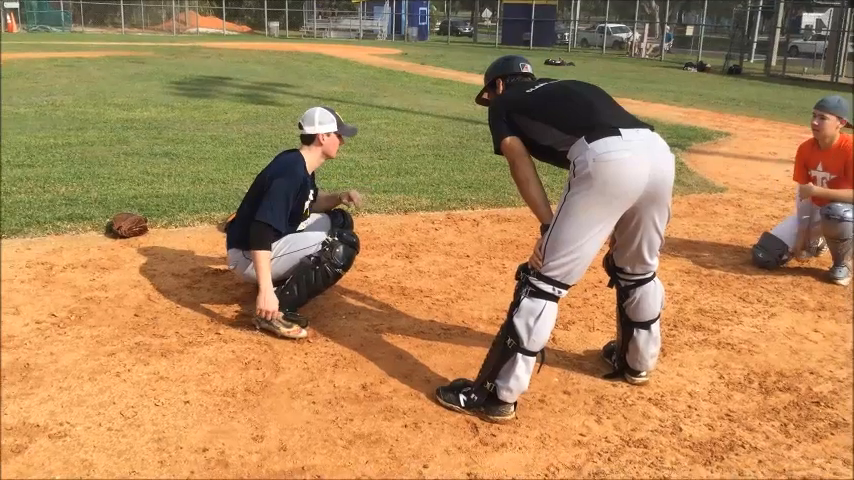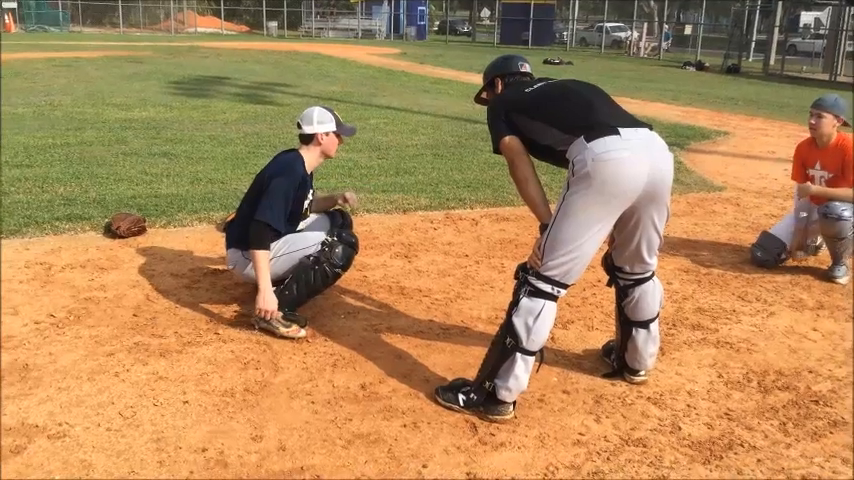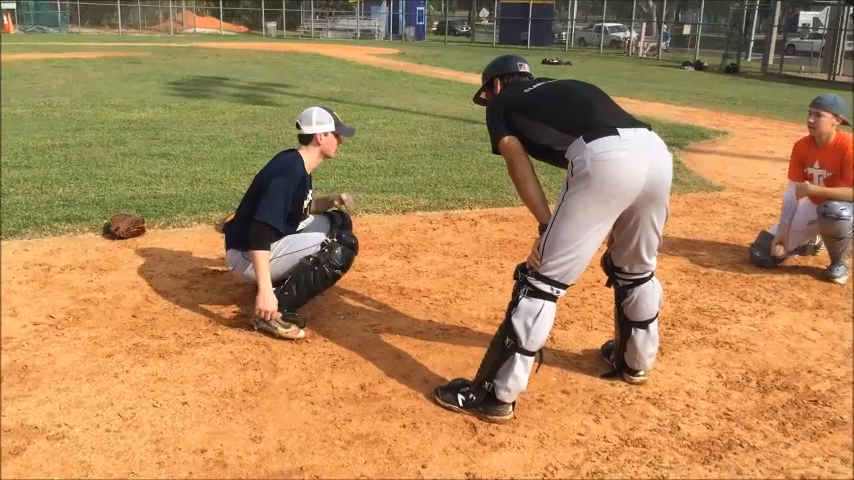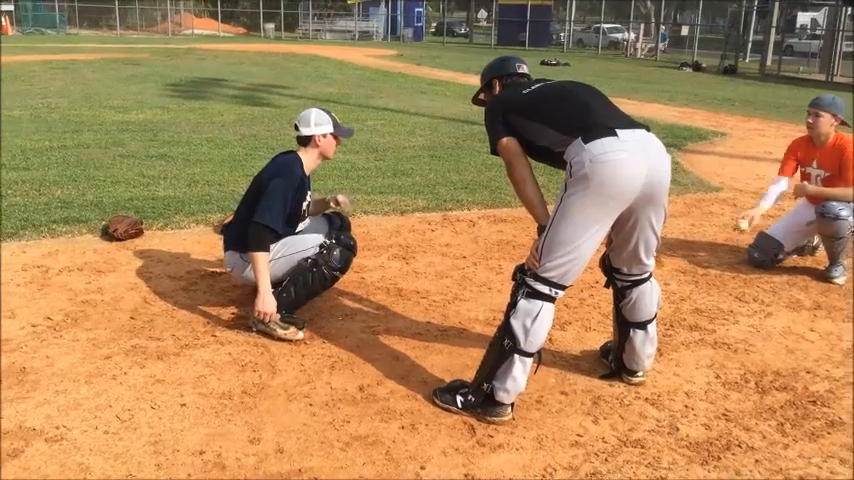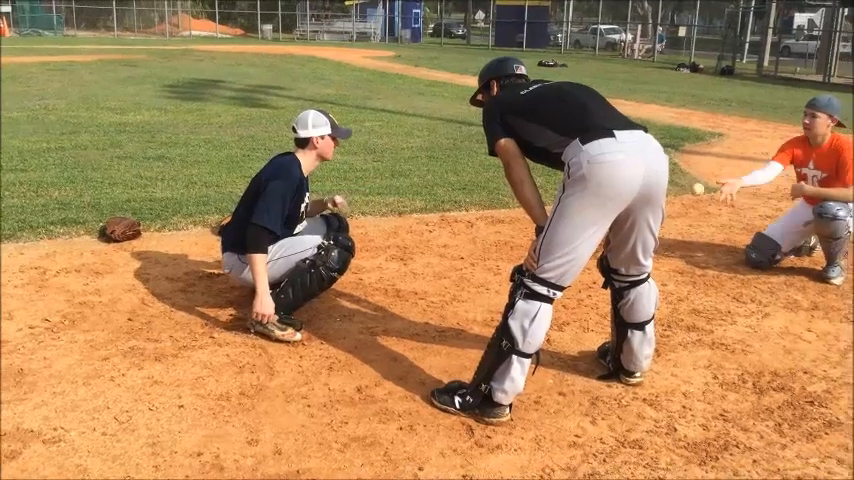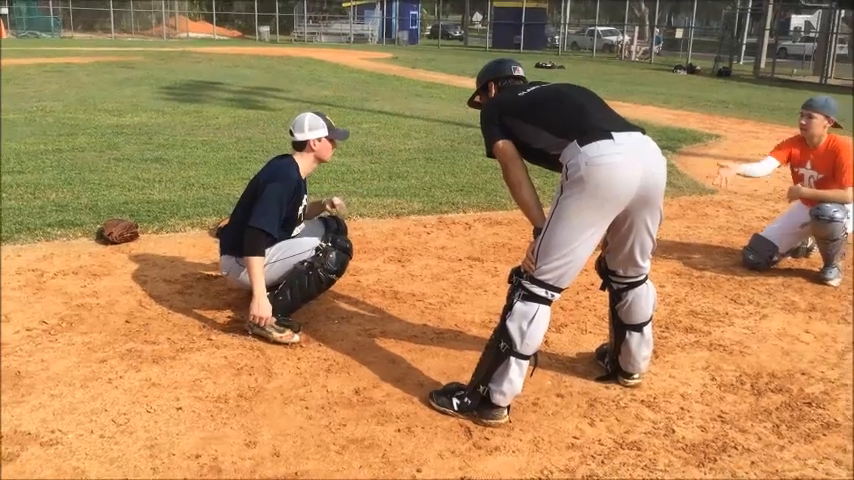
dt=0.1s
person 1, frame 1
left shoulder: (504, 104)
right shoulder: (569, 89)
left elbow: (521, 163)
left wrist: (549, 227)
left hip: (609, 161)
right hip: (658, 153)
left knee: (545, 279)
right knee: (638, 268)
left ankle: (496, 394)
right ankle: (637, 361)
person 1, frame 2
left shoulder: (502, 103)
right shoulder: (568, 88)
left elbow: (519, 163)
left wrist: (547, 226)
left hip: (608, 160)
right hip: (656, 151)
left knee: (543, 278)
right knee: (637, 267)
left ankle: (496, 394)
right ankle: (635, 360)
person 1, frame 3
left shoulder: (501, 103)
right shoulder: (567, 88)
left elbow: (518, 162)
left wrist: (547, 226)
left hip: (606, 160)
right hip: (656, 152)
left knee: (542, 280)
right knee: (636, 268)
left ankle: (494, 394)
right ankle: (635, 361)
person 1, frame 4
left shoulder: (499, 104)
right shoulder: (564, 89)
left elbow: (517, 163)
left wrist: (545, 227)
left hip: (605, 161)
right hip: (654, 153)
left knee: (540, 281)
right knee: (634, 269)
left ankle: (494, 395)
right ankle: (633, 362)
person 1, frame 5
left shoulder: (497, 105)
right shoulder: (563, 90)
left elbow: (515, 165)
left wrist: (544, 228)
left hip: (603, 162)
right hip: (652, 154)
left knee: (538, 282)
right knee: (632, 269)
left ankle: (492, 396)
right ankle: (631, 361)
person 1, frame 6
left shoulder: (495, 106)
right shoulder: (560, 91)
left elbow: (513, 166)
left wrist: (541, 229)
left hip: (601, 164)
right hip: (649, 155)
left knee: (537, 282)
right knee: (630, 270)
left ankle: (490, 397)
right ankle: (629, 363)
person 2, frame 1
left shoulder: (303, 167)
right shoulder: (291, 172)
left elbow: (311, 205)
right elbow: (260, 233)
left wrist: (339, 197)
right wrist: (265, 291)
left hip: (274, 241)
right hip: (250, 256)
left knee: (340, 220)
right knee: (344, 244)
left ankle: (283, 281)
right ankle: (276, 310)
person 2, frame 2
left shoulder: (301, 166)
right shoulder: (290, 171)
left elbow: (307, 206)
right elbow: (259, 233)
left wrist: (336, 199)
right wrist: (265, 290)
right hip: (249, 256)
left knee: (339, 220)
right knee: (343, 244)
left ankle: (283, 281)
right ankle: (275, 310)
person 2, frame 3
left shoulder: (300, 166)
right shoulder: (290, 171)
left elbow: (304, 208)
right elbow: (260, 233)
left wrist: (331, 202)
right wrist: (265, 290)
right hip: (248, 257)
left knee: (339, 222)
right knee: (343, 245)
left ankle: (283, 282)
right ankle: (273, 312)
person 2, frame 4
left shoulder: (298, 167)
right shoulder: (289, 173)
left elbow: (301, 210)
right elbow: (259, 234)
left wrist: (328, 203)
right wrist: (265, 292)
right hip: (247, 258)
left knee: (338, 224)
right knee: (342, 246)
left ankle: (281, 283)
right ankle: (273, 314)
person 2, frame 5
left shoulder: (296, 168)
right shoulder: (287, 175)
left elbow: (298, 211)
right elbow: (257, 236)
left wrist: (325, 204)
right wrist: (262, 294)
right hip: (245, 259)
left knee: (336, 225)
right knee: (340, 248)
left ankle: (280, 285)
right ankle: (271, 314)
person 2, frame 6
left shoulder: (294, 170)
right shoulder: (285, 177)
left elbow: (297, 213)
right elbow: (254, 238)
left wrist: (323, 205)
right wrist: (260, 297)
right hip: (243, 262)
left knee: (334, 227)
right knee: (338, 250)
left ankle: (278, 287)
right ankle: (270, 315)
person 3, frame 1
right shoulder: (805, 149)
right elbow: (802, 195)
left wrist: (816, 191)
right wrist: (802, 235)
right hip: (816, 208)
left knee: (837, 213)
right knee: (763, 256)
right ankle: (815, 243)
person 3, frame 2
right shoulder: (803, 148)
right elbow: (801, 194)
left wrist: (815, 189)
right wrist: (799, 233)
right hip: (814, 207)
left knee: (834, 212)
right knee: (762, 255)
right ankle: (813, 242)
person 3, frame 3
right shoulder: (801, 146)
right elbow: (793, 191)
left wrist: (813, 189)
right wrist: (783, 231)
right hip: (813, 206)
left knee: (834, 212)
right knee: (762, 255)
right ankle: (810, 242)
person 3, frame 4
right shoulder: (798, 145)
right elbow: (780, 183)
left wrist: (811, 189)
right wrist: (759, 209)
right hip: (811, 206)
left knee: (831, 212)
right knee: (760, 256)
left ankle: (838, 262)
right ankle: (809, 242)
person 3, frame 5
right shoulder: (795, 145)
right elbow: (769, 171)
left wrist: (808, 190)
right wrist: (738, 182)
right hip: (808, 206)
left knee: (828, 212)
right knee: (756, 257)
left ankle: (835, 263)
right ankle: (807, 243)
person 3, frame 6
right shoulder: (792, 144)
right elbow: (764, 166)
left wrist: (805, 192)
right wrist: (736, 169)
left hip: (838, 211)
right hip: (805, 208)
left knee: (825, 214)
right knee: (754, 258)
left ankle: (833, 264)
right ankle: (804, 244)
